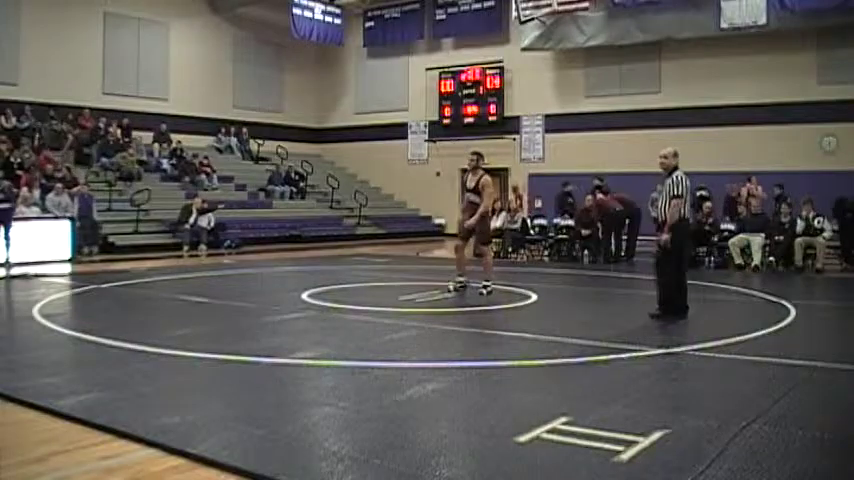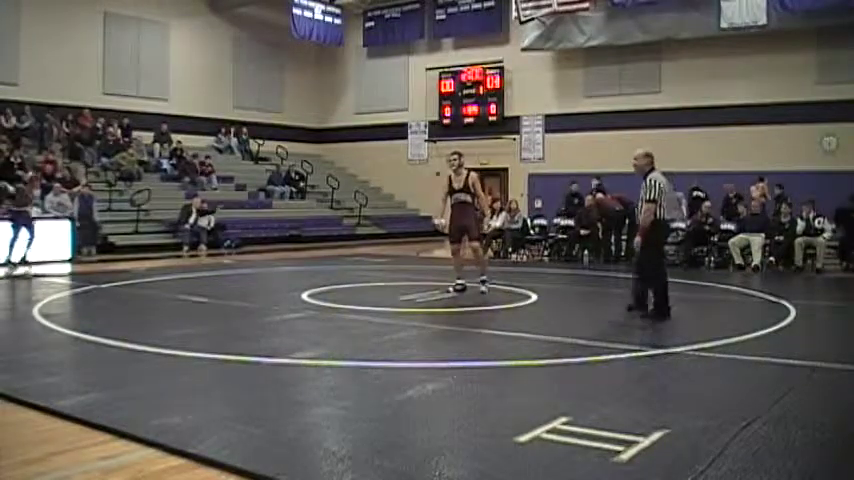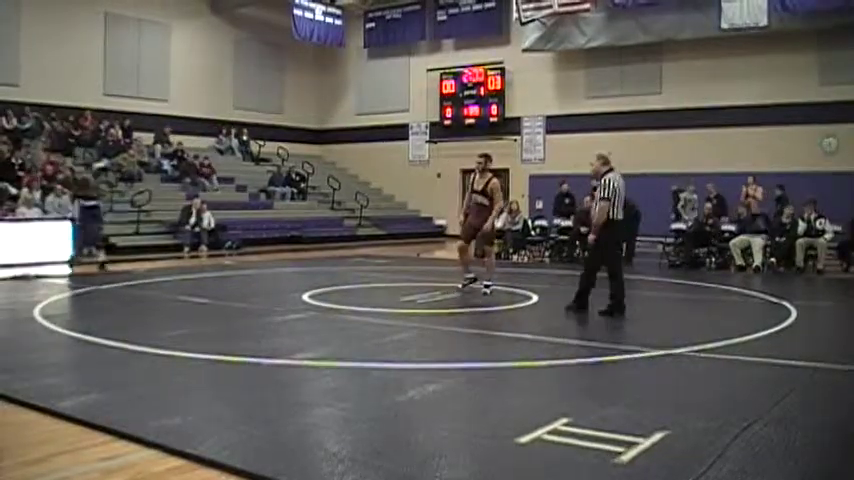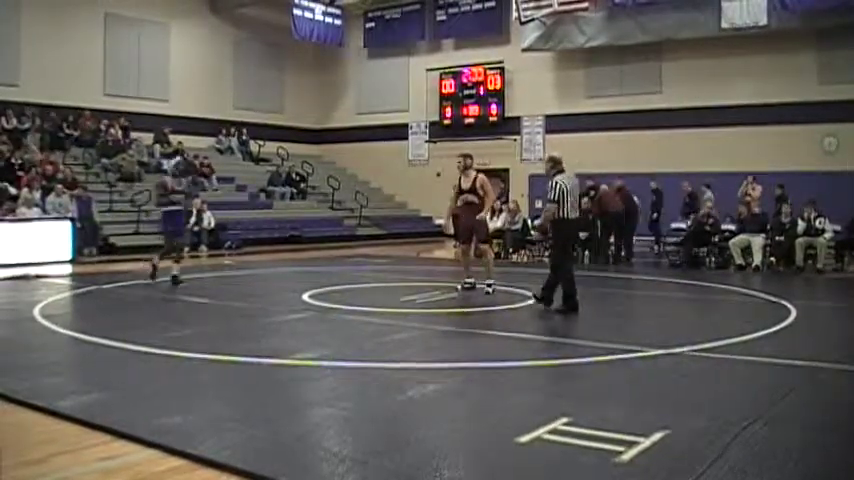
dt=1s
person 1, frame 1
left shoulder: (676, 177)
right shoulder: (671, 178)
left elbow: (676, 207)
left wrist: (666, 231)
left hip: (674, 229)
right hip: (678, 230)
left knee: (664, 267)
right knee: (678, 270)
left ankle: (667, 308)
right ankle: (679, 308)
person 1, frame 2
left shoulder: (651, 180)
right shoulder: (654, 178)
left elbow: (649, 210)
left wrist: (640, 234)
left hip: (653, 229)
right hip: (654, 228)
left knee: (654, 270)
right knee: (642, 266)
left ankle: (661, 309)
right ankle: (640, 302)
person 1, frame 3
left shoulder: (606, 180)
right shoulder: (616, 177)
left elbow: (603, 208)
left wrist: (593, 232)
left hip: (606, 228)
right hip: (616, 227)
left knee: (591, 266)
right knee: (614, 268)
left ankle: (581, 302)
right ankle: (617, 306)
person 1, frame 4
left shoulder: (555, 182)
right shoulder: (572, 178)
left elbow: (551, 209)
left wrist: (541, 225)
left hip: (562, 225)
right hip: (572, 223)
left knee: (563, 265)
right knee: (557, 263)
left ankle: (570, 303)
right ankle: (546, 295)
person 2, frame 1
left shoulder: (485, 179)
right shoulder: (467, 176)
left elbow: (487, 202)
left wrist: (474, 218)
right wrist: (463, 214)
left hip: (480, 218)
right hip: (467, 216)
left knee: (484, 250)
right knee: (458, 246)
left ankle: (488, 284)
right ankle: (461, 279)
person 2, frame 2
left shoulder: (472, 176)
right shoulder: (449, 179)
left elbow: (481, 197)
right elbow: (444, 199)
left wrist: (487, 215)
right wrist: (440, 217)
left hip: (470, 214)
right hip: (455, 216)
left knee: (476, 246)
right knee: (455, 249)
left ankle: (483, 277)
right ankle: (460, 282)
person 2, frame 3
left shoulder: (493, 182)
right shoulder: (473, 177)
left elbow: (499, 203)
left wrist: (490, 221)
right wrist: (462, 214)
left hip: (486, 219)
right hip: (472, 217)
left knee: (488, 250)
right knee: (461, 246)
left ankle: (488, 283)
right ankle: (469, 276)
person 2, frame 4
left shoulder: (480, 178)
right shoulder: (459, 179)
left elbow: (491, 196)
right elbow: (454, 199)
left wrist: (485, 212)
right wrist: (448, 218)
left hip: (477, 217)
right hip: (463, 217)
left knee: (484, 248)
right knee: (464, 249)
left ankle: (490, 281)
right ankle: (469, 280)
